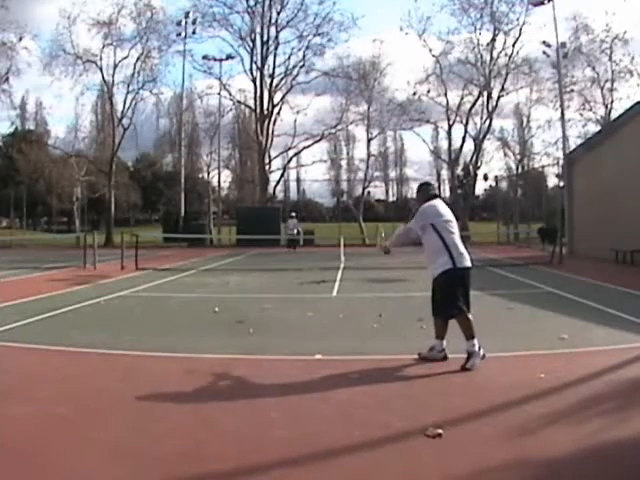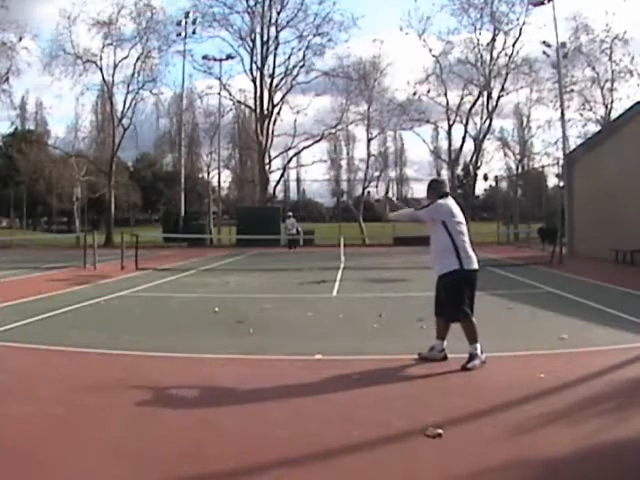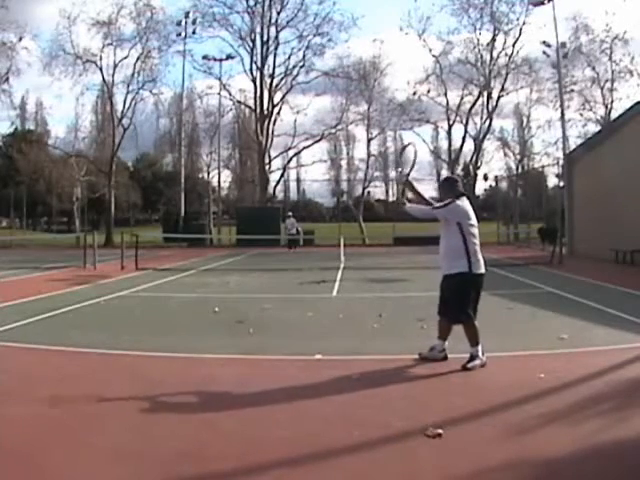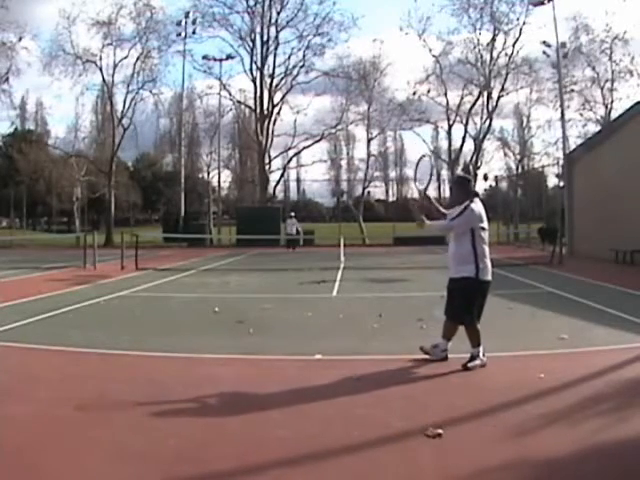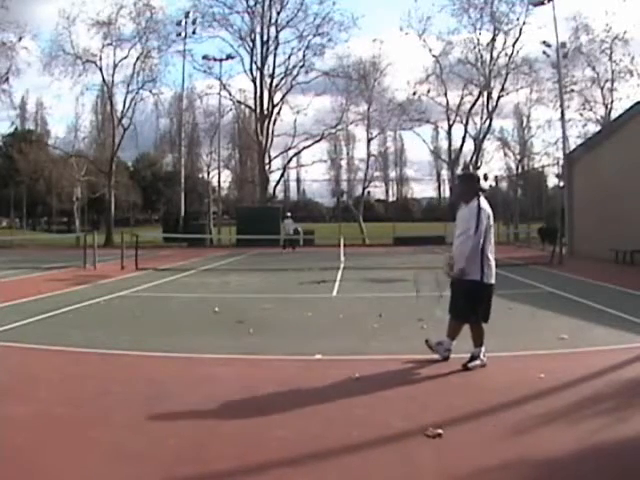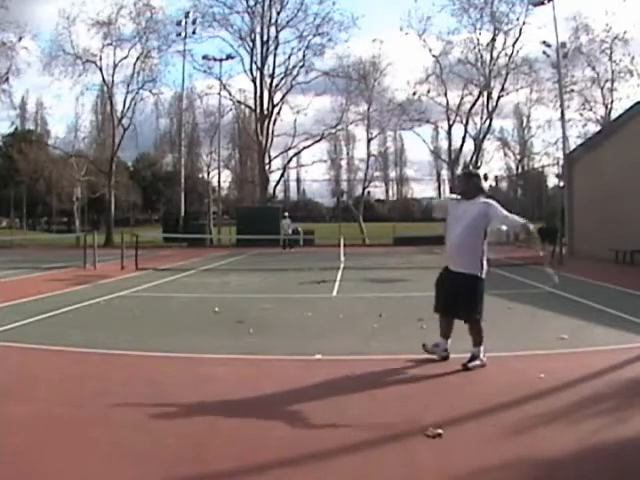
dt=0.4s
person 1, frame 1
left shoulder: (428, 208)
right shoulder: (435, 209)
left elbow: (407, 230)
right elbow: (416, 234)
left wrist: (389, 245)
right wrist: (395, 243)
left hip: (453, 267)
right hip: (445, 268)
left knee: (458, 308)
right knee: (439, 310)
left ankle: (474, 349)
right ankle: (439, 349)
person 1, frame 2
left shoulder: (441, 205)
right shoulder: (442, 208)
left elbow: (413, 215)
right elbow: (419, 214)
left wrist: (391, 215)
right wrist: (398, 208)
left hip: (459, 269)
right hip: (449, 269)
left knee: (462, 312)
right knee: (442, 311)
left ankle: (476, 352)
right ankle: (439, 349)
person 1, frame 3
left shoulder: (457, 206)
right shoulder: (454, 207)
left elbow: (427, 212)
right elbow: (432, 207)
left wrist: (406, 206)
right wrist: (414, 190)
left hip: (466, 271)
right hip: (453, 270)
left knee: (464, 315)
right knee: (446, 312)
left ankle: (478, 354)
right ankle: (439, 349)
person 1, frame 4
left shoulder: (471, 209)
right shoulder: (464, 208)
left elbow: (446, 226)
right elbow: (446, 217)
left wrist: (425, 222)
right wrist: (429, 201)
left hip: (472, 275)
right hip: (460, 273)
left knee: (467, 318)
right knee: (452, 314)
left ankle: (478, 355)
right ankle: (441, 348)
person 1, frame 5
left shoulder: (480, 208)
right shoulder: (464, 208)
left elbow: (475, 241)
left wrist: (462, 267)
right wrist: (454, 262)
left hip: (476, 275)
right hip: (462, 273)
left knee: (473, 317)
right knee: (457, 314)
left ankle: (479, 355)
right ankle: (446, 347)
person 1, frame 6
left shoulder: (487, 206)
right shoulder: (453, 203)
left elbow: (508, 219)
right elbow: (436, 209)
left wrist: (525, 225)
left hip: (471, 271)
right hip: (451, 268)
left knee: (471, 316)
right knee: (446, 310)
left ankle: (478, 354)
right ankle: (442, 346)
